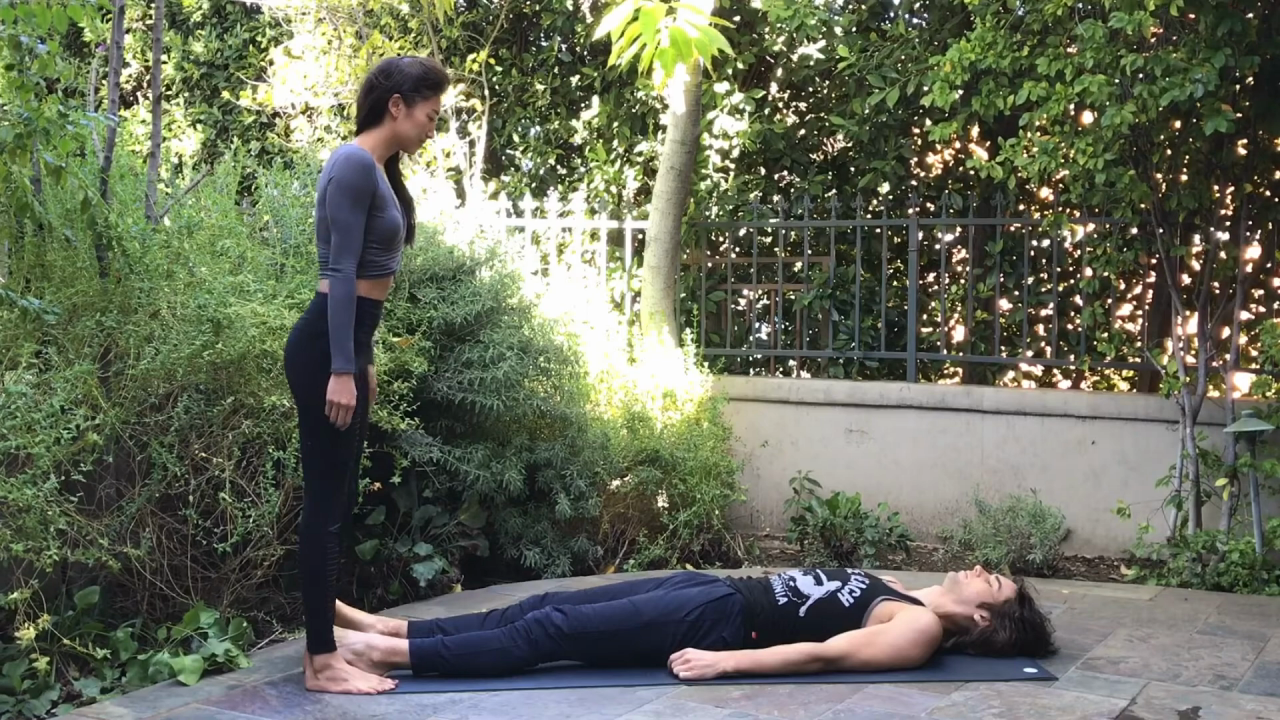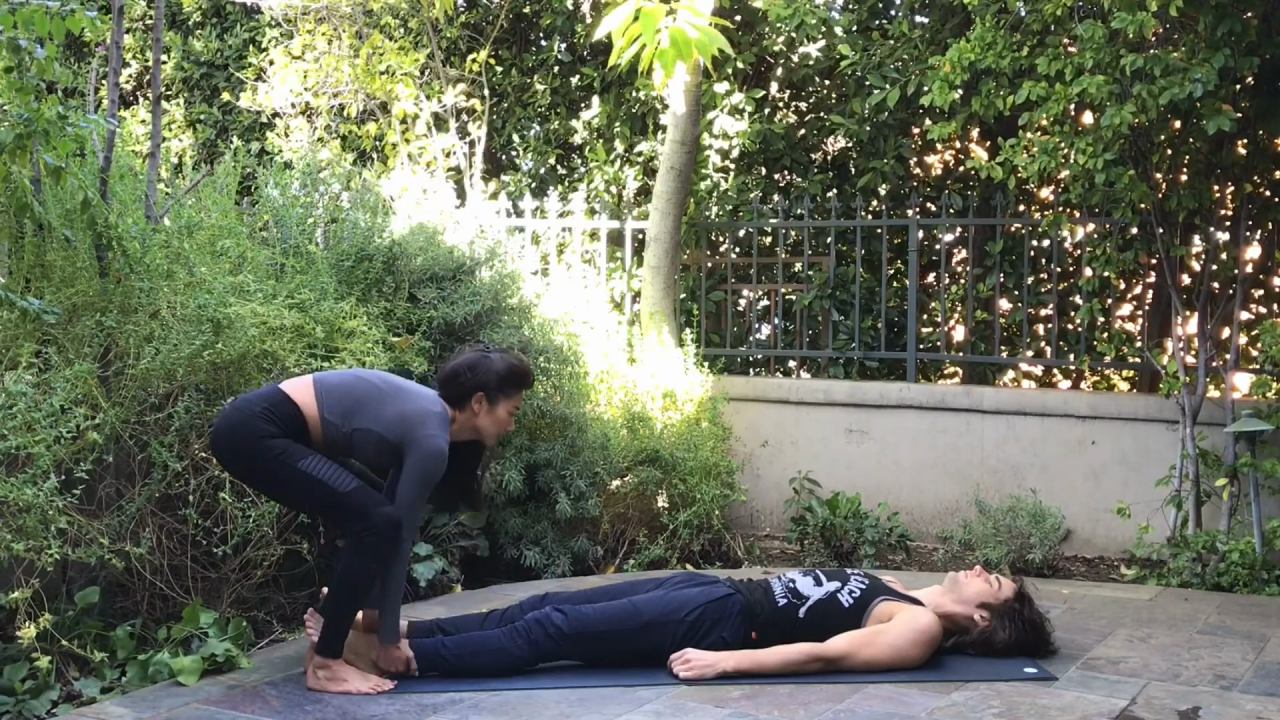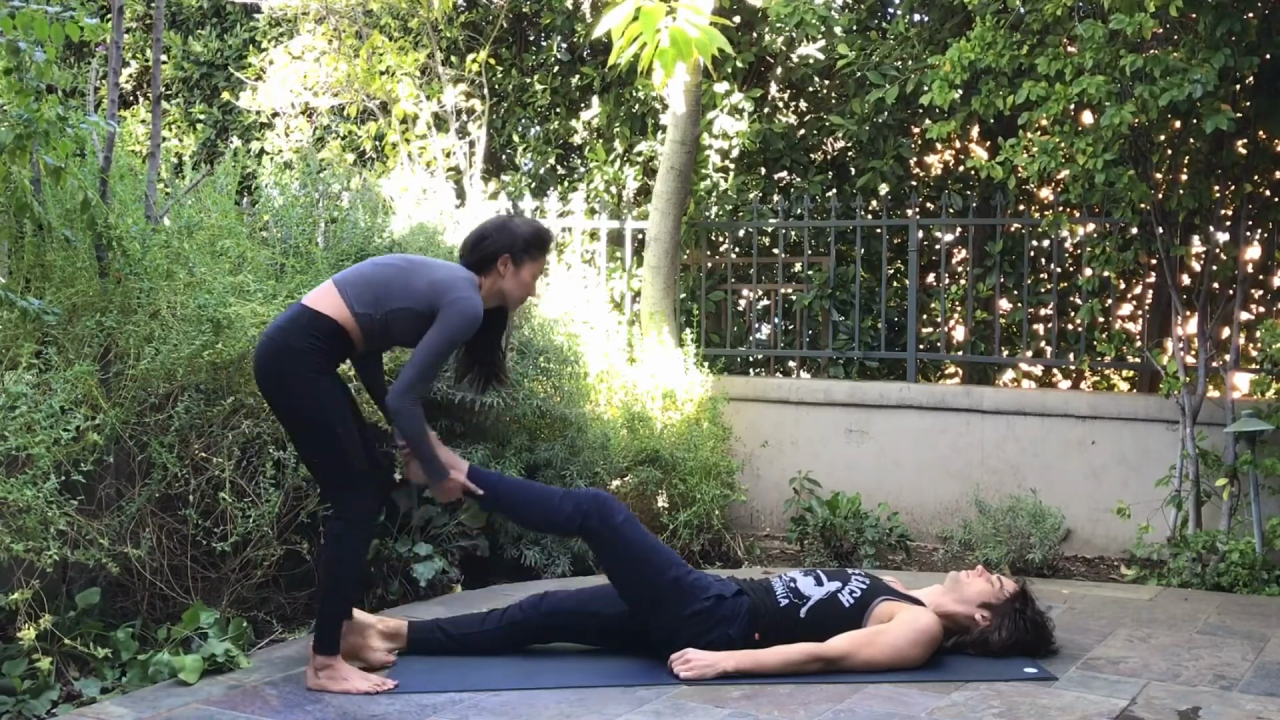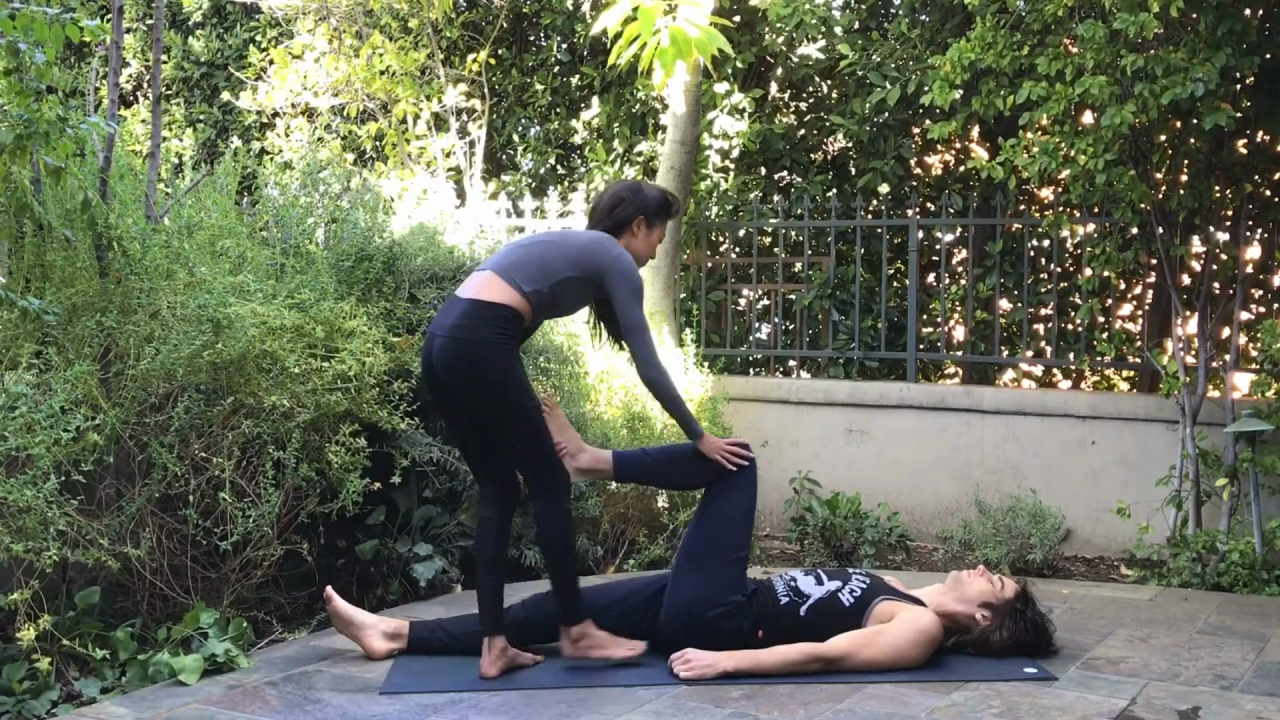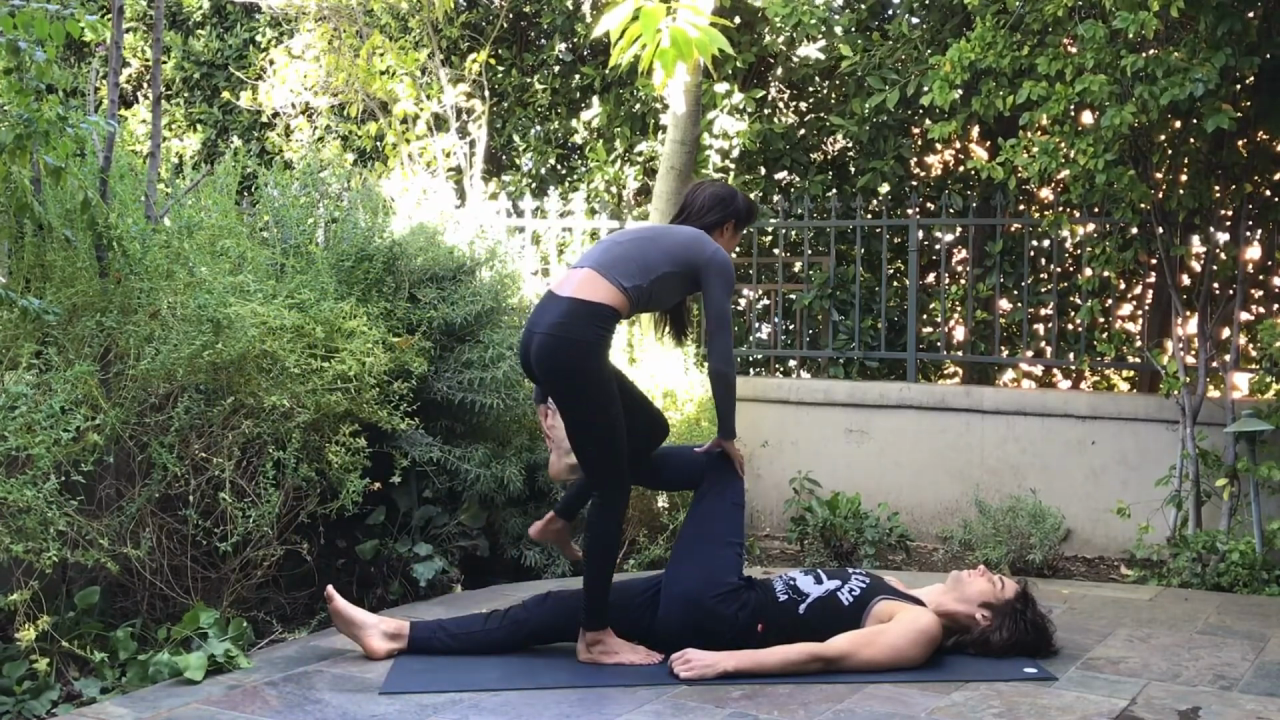
dt=1s
person 1, frame 1
left shoulder: (920, 628)
right shoulder: (900, 592)
left elbow: (825, 654)
left wrist: (724, 663)
left hip: (725, 621)
right hip: (723, 589)
left knee: (554, 630)
right knee: (551, 605)
left ankle: (389, 653)
right ankle: (391, 627)
person 1, frame 2
left shoulder: (920, 630)
right shoulder: (900, 592)
left elbow: (825, 654)
left wrist: (726, 662)
left hip: (724, 622)
right hip: (718, 590)
left knee: (550, 631)
right knee: (548, 605)
right ankle: (395, 627)
person 1, frame 3
left shoulder: (920, 631)
right shoulder: (904, 596)
left elbow: (826, 653)
left wrist: (727, 663)
left hip: (717, 623)
right hip: (722, 598)
left knee: (599, 511)
right knee: (550, 611)
left ankle: (451, 470)
right ankle: (398, 634)
person 1, frame 4
left shoulder: (919, 629)
right shoulder: (902, 595)
left elbow: (825, 652)
left wrist: (725, 661)
left hip: (715, 620)
right hip: (702, 606)
left knee: (732, 461)
right knee: (558, 605)
left ankle: (591, 461)
right ankle: (397, 634)
person 1, frame 5
left shoulder: (920, 629)
right shoulder: (901, 594)
left elbow: (826, 653)
left wrist: (725, 663)
left hip: (715, 615)
right hip: (706, 606)
left knee: (719, 466)
right knee: (559, 609)
right ankle: (399, 633)
person 2, frame 1
left shoulder: (377, 167)
right shoulder: (354, 163)
right elbow: (341, 271)
left wrist: (363, 361)
right wrist: (341, 368)
left hip: (345, 344)
right hip: (328, 345)
left knee: (339, 498)
right knee: (327, 501)
left ankle: (327, 642)
right ankle: (321, 662)
person 2, frame 2
left shoulder: (427, 415)
right shoulder: (431, 439)
left elbow: (396, 518)
right elbow: (401, 535)
left wrist: (375, 607)
right wrist: (389, 638)
left hip: (266, 428)
right hip: (253, 433)
left knee: (377, 516)
right knee: (376, 521)
left ankle: (325, 642)
right ankle: (325, 664)
person 2, frame 3
left shoulder: (446, 286)
right shoulder: (465, 302)
right elbow: (404, 398)
left wrist: (405, 438)
right wrist: (438, 474)
left hip: (292, 351)
right hip: (297, 358)
left knee: (374, 486)
right knee: (355, 503)
left ankle: (339, 635)
right ankle: (325, 662)
person 2, frame 4
left shoulder: (572, 248)
right shoulder: (616, 260)
right elbow: (649, 368)
left wrist: (533, 413)
right wrist: (698, 437)
left hip: (442, 342)
right hip: (477, 348)
left knee: (499, 492)
right knee: (550, 486)
left ankle: (495, 644)
right ankle: (576, 629)
person 2, frame 5
left shoulder: (648, 238)
right shoulder: (712, 256)
right elbow: (720, 359)
left wrist: (548, 399)
right wrist: (726, 436)
left hip: (541, 332)
right hip: (572, 342)
left knee: (647, 430)
right knee: (611, 488)
left ankle: (557, 520)
right ankle: (595, 636)
